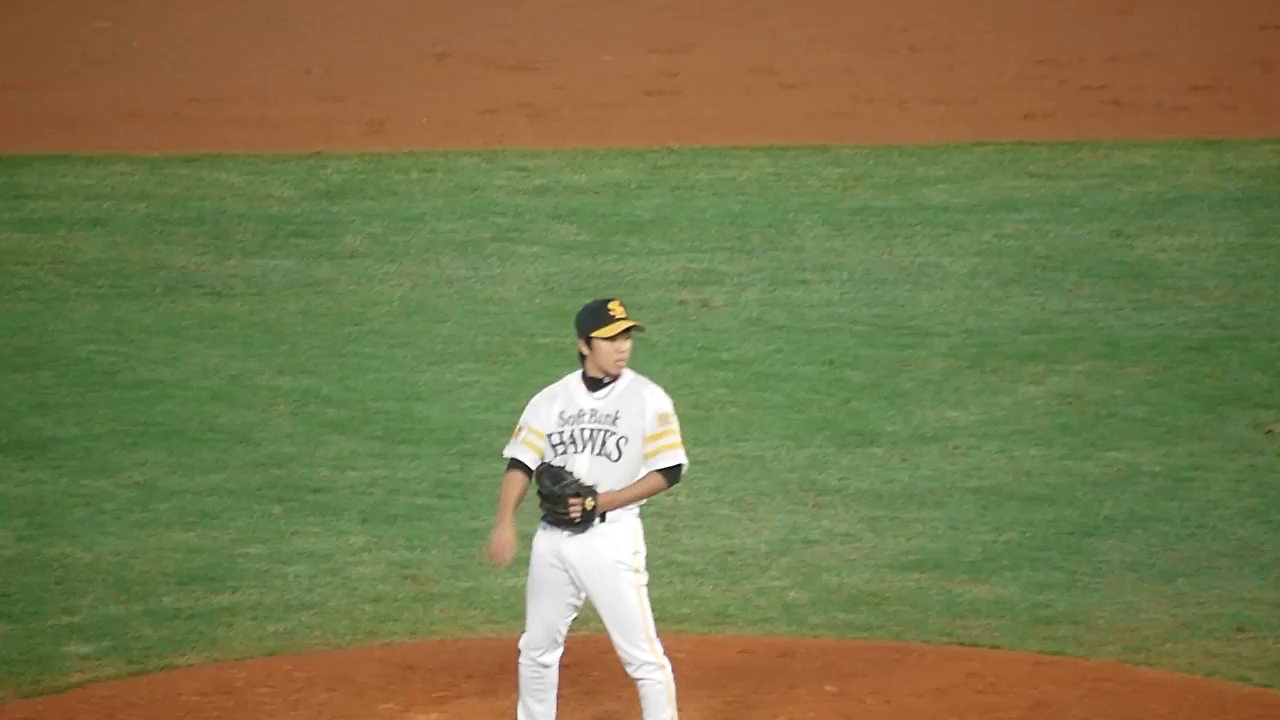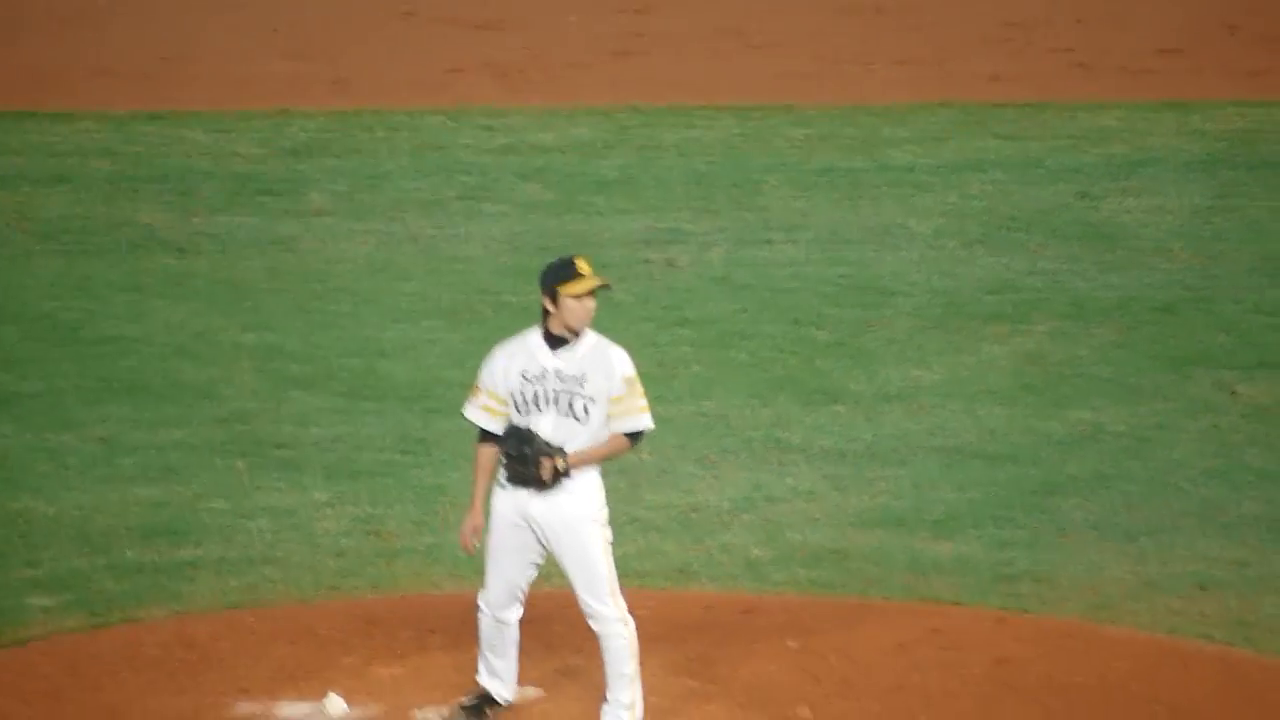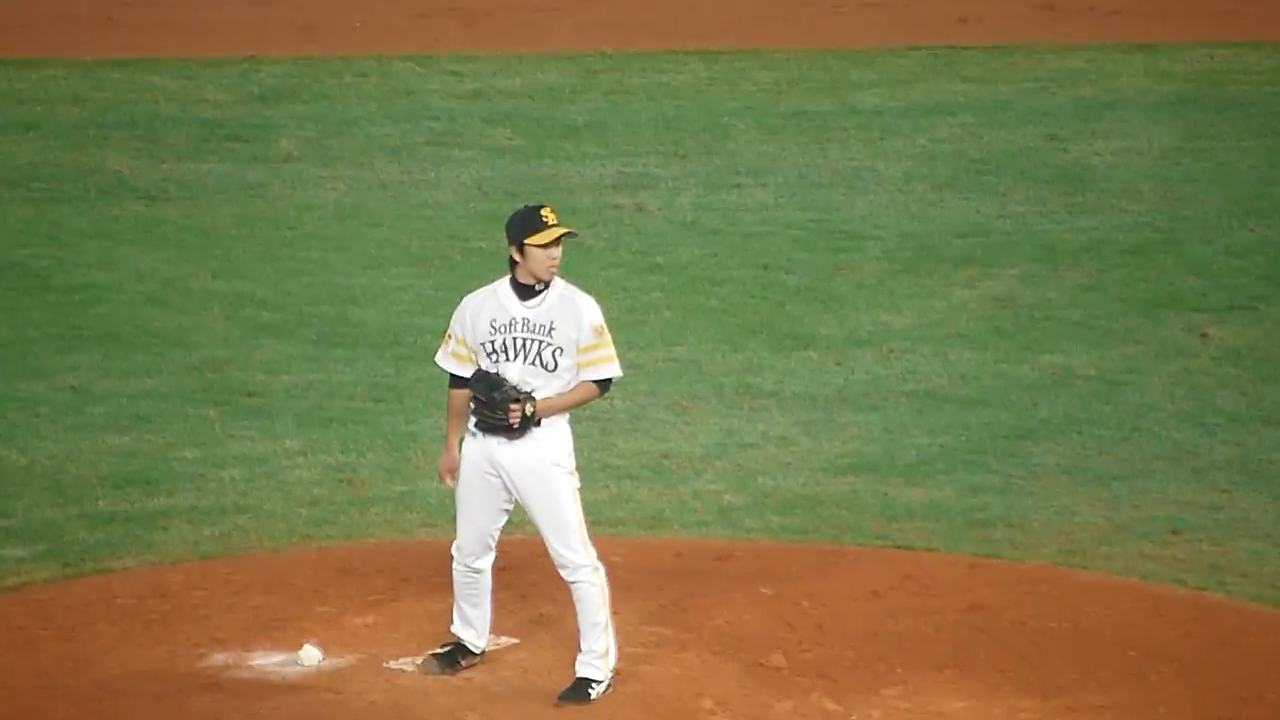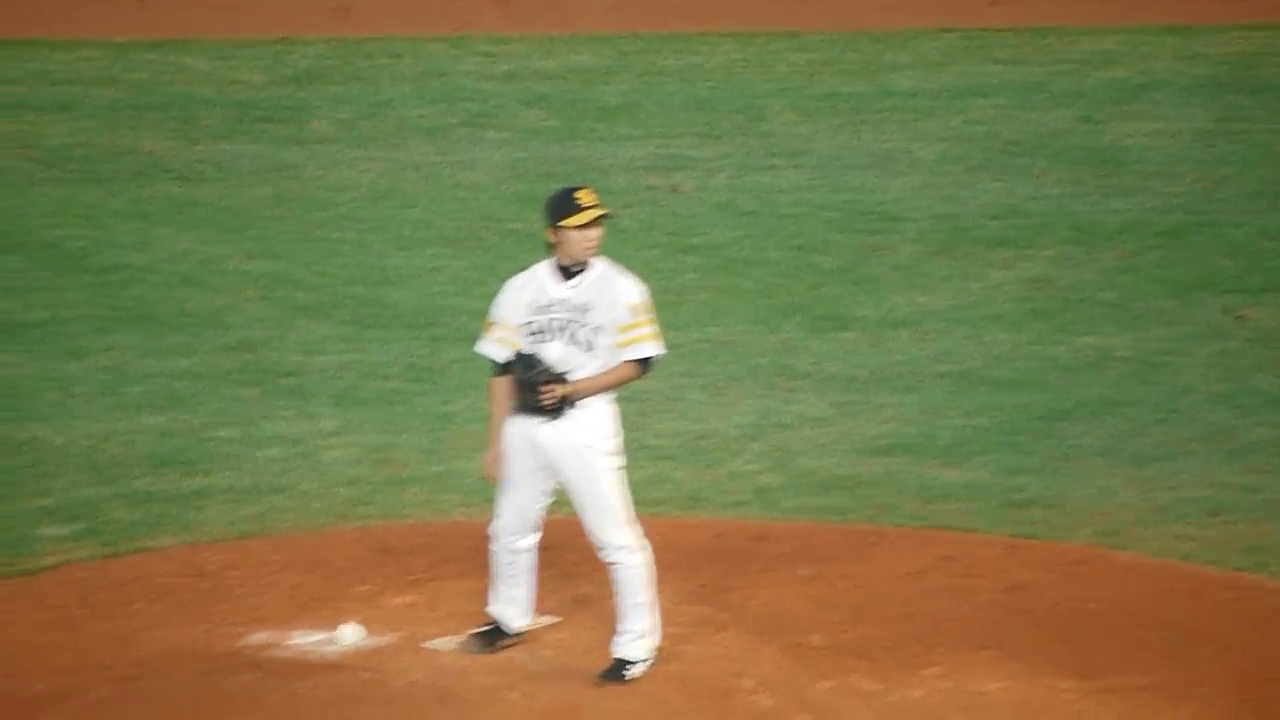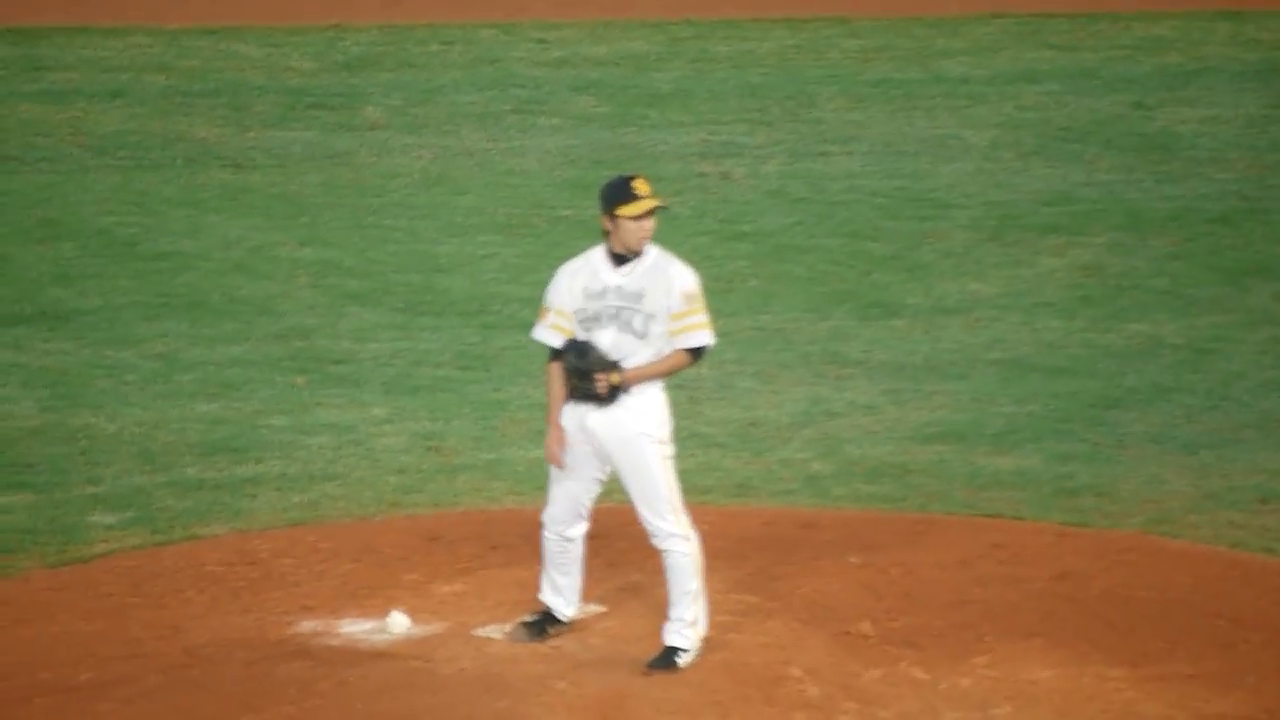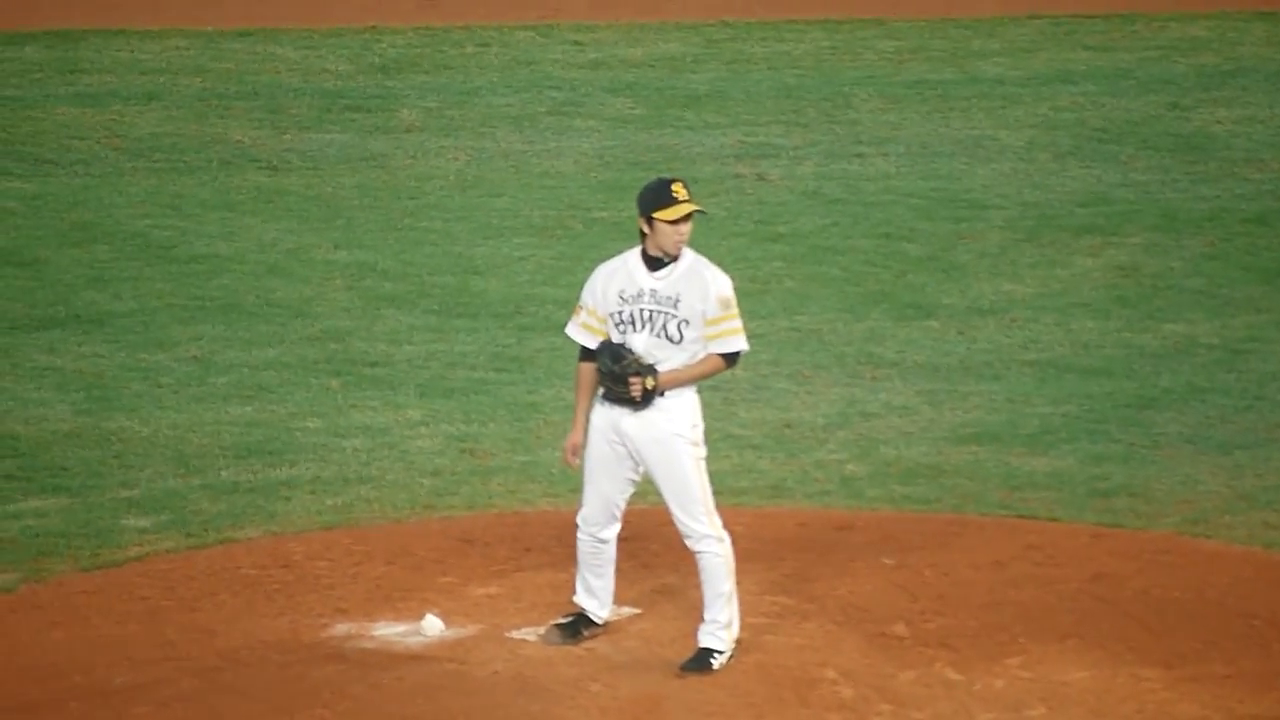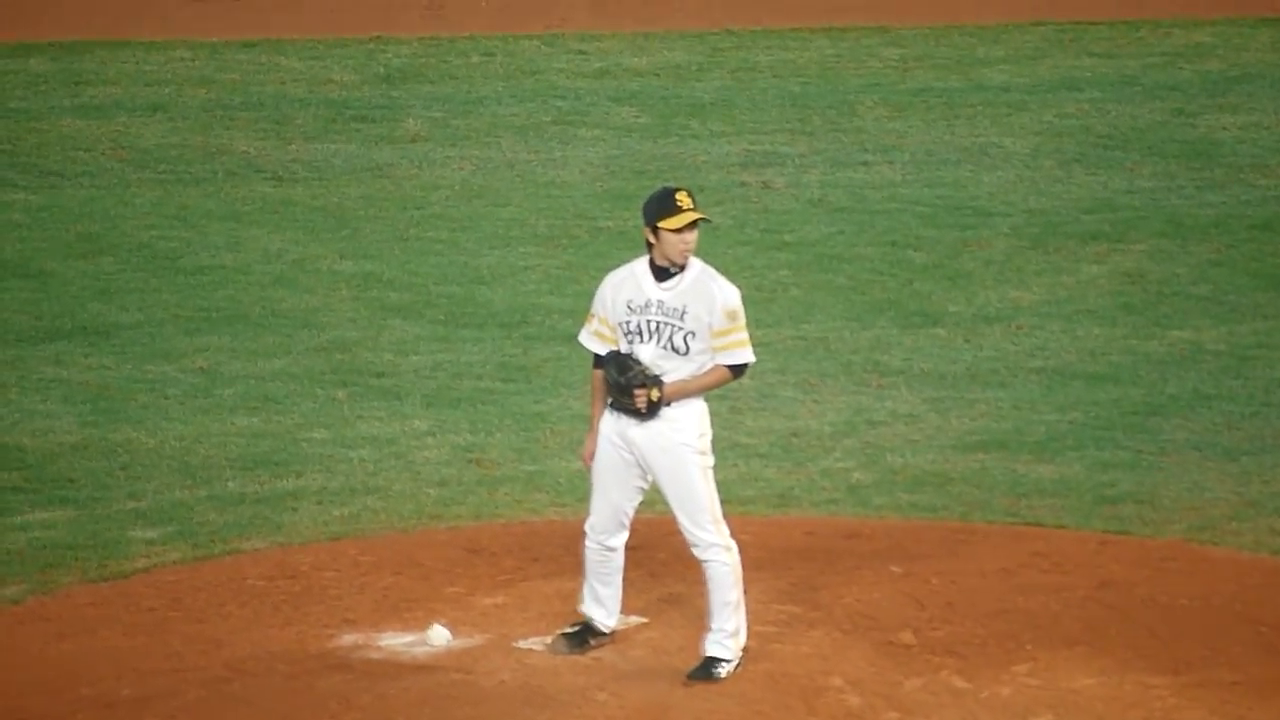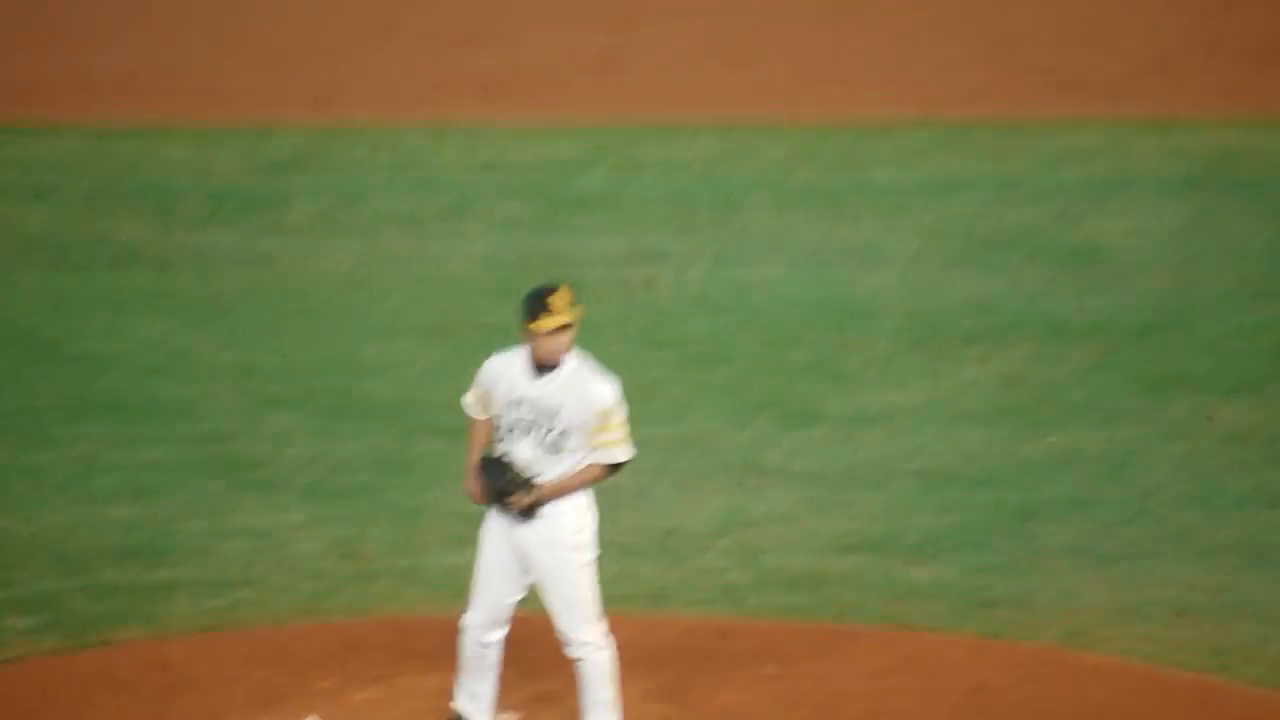
dt=0.3s
person 1, frame 1
left shoulder: (648, 398)
right shoulder: (549, 400)
left elbow: (669, 472)
right elbow: (521, 465)
left wrist: (602, 501)
right wrist: (504, 522)
left hip: (612, 539)
right hip: (553, 539)
left knee: (642, 655)
right knee: (537, 648)
person 1, frame 2
left shoulder: (611, 358)
right shoulder: (507, 356)
left elbow: (630, 432)
right elbow: (489, 435)
left wrist: (569, 461)
right wrist: (476, 506)
left hip: (575, 499)
right hip: (514, 498)
left knee: (605, 610)
right knee: (496, 602)
person 1, frame 3
left shoulder: (579, 307)
right shoulder: (476, 306)
left elbow: (598, 381)
right elbow: (460, 380)
left wrist: (538, 408)
right wrist: (451, 446)
left hip: (543, 445)
right hip: (483, 444)
left knee: (576, 558)
right knee: (469, 551)
left ankle: (596, 666)
right ankle: (469, 641)
person 1, frame 4
left shoulder: (620, 287)
right shoulder: (520, 288)
left elbow: (638, 362)
right elbow: (502, 368)
left wrist: (573, 389)
right wrist: (495, 439)
left hip: (586, 425)
right hip: (526, 425)
left knee: (617, 538)
right knee: (510, 529)
left ankle: (635, 644)
right ankle: (508, 620)
person 1, frame 5
left shoulder: (673, 275)
right shoulder: (573, 274)
left elbow: (691, 350)
right elbow: (558, 354)
left wrist: (627, 376)
right wrist: (555, 424)
left hip: (638, 412)
right hip: (578, 412)
left knee: (668, 526)
right knee: (561, 519)
left ankle: (685, 632)
right ankle: (558, 609)
person 1, frame 6
left shoulder: (709, 280)
right shoulder: (608, 276)
left elbow: (725, 355)
right elbow: (589, 353)
left wrist: (661, 380)
right wrist: (579, 424)
left hip: (671, 414)
right hip: (610, 414)
left knee: (701, 529)
right knee: (594, 521)
left ankle: (719, 635)
right ankle: (592, 612)
person 1, frame 7
left shoulder: (717, 291)
right shoulder: (616, 283)
left elbow: (732, 365)
right elbow: (601, 358)
left wrist: (668, 391)
right wrist: (594, 427)
left hip: (679, 423)
right hip: (619, 422)
left knee: (708, 535)
right knee: (602, 529)
left ankle: (725, 644)
right ankle: (598, 620)
person 1, frame 8
left shoulder: (595, 388)
right shoulder: (498, 370)
left elbow: (609, 462)
left wrist: (542, 493)
right wrist: (473, 470)
left hip: (561, 518)
right hip: (504, 516)
left knee: (583, 634)
right knee: (480, 622)
